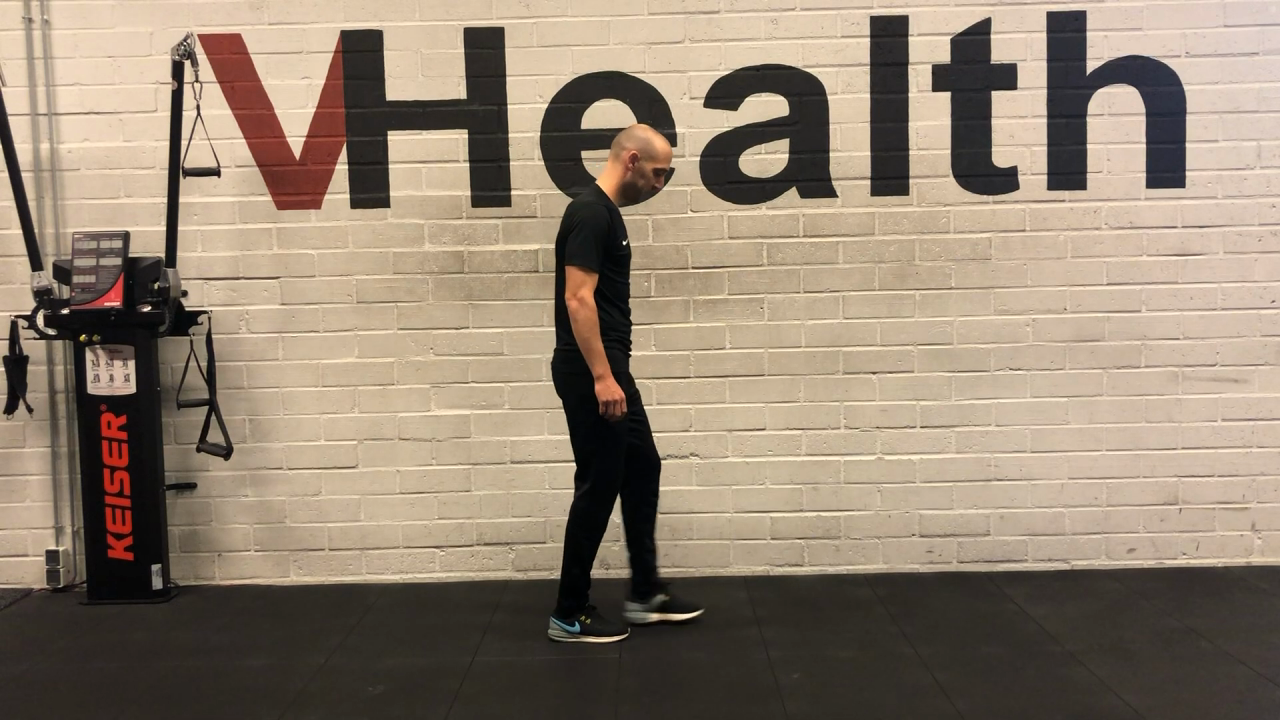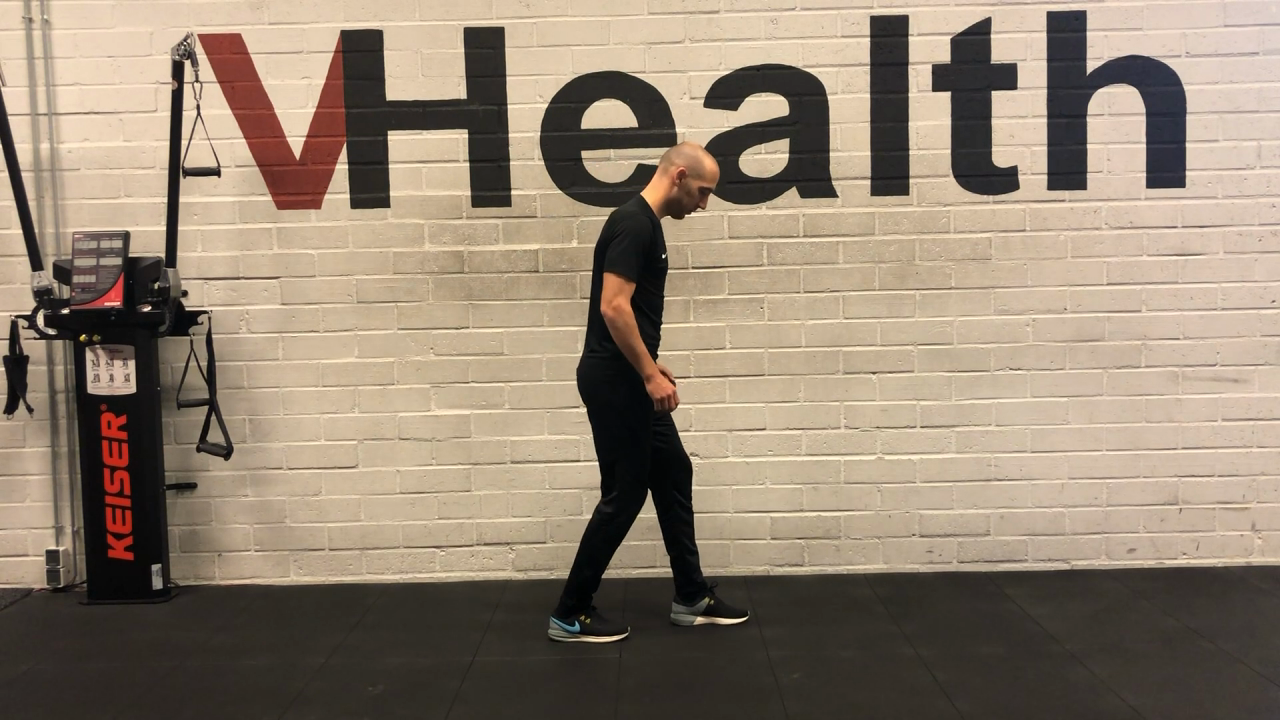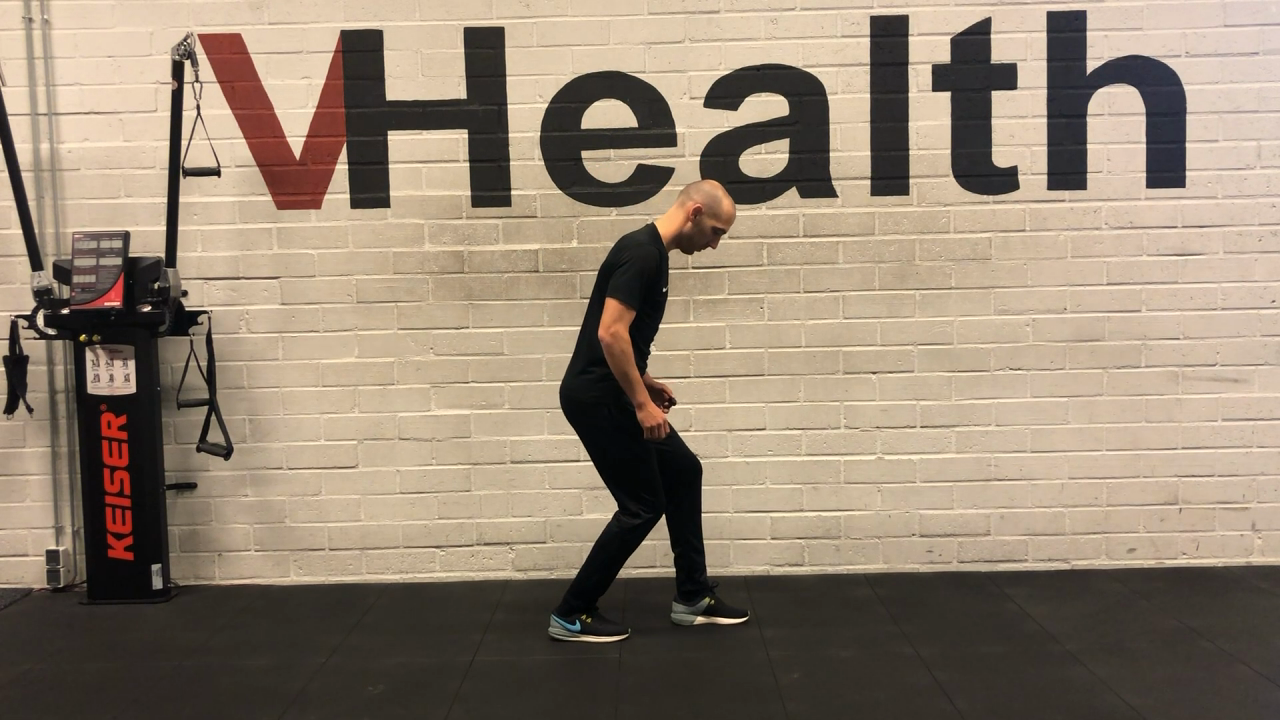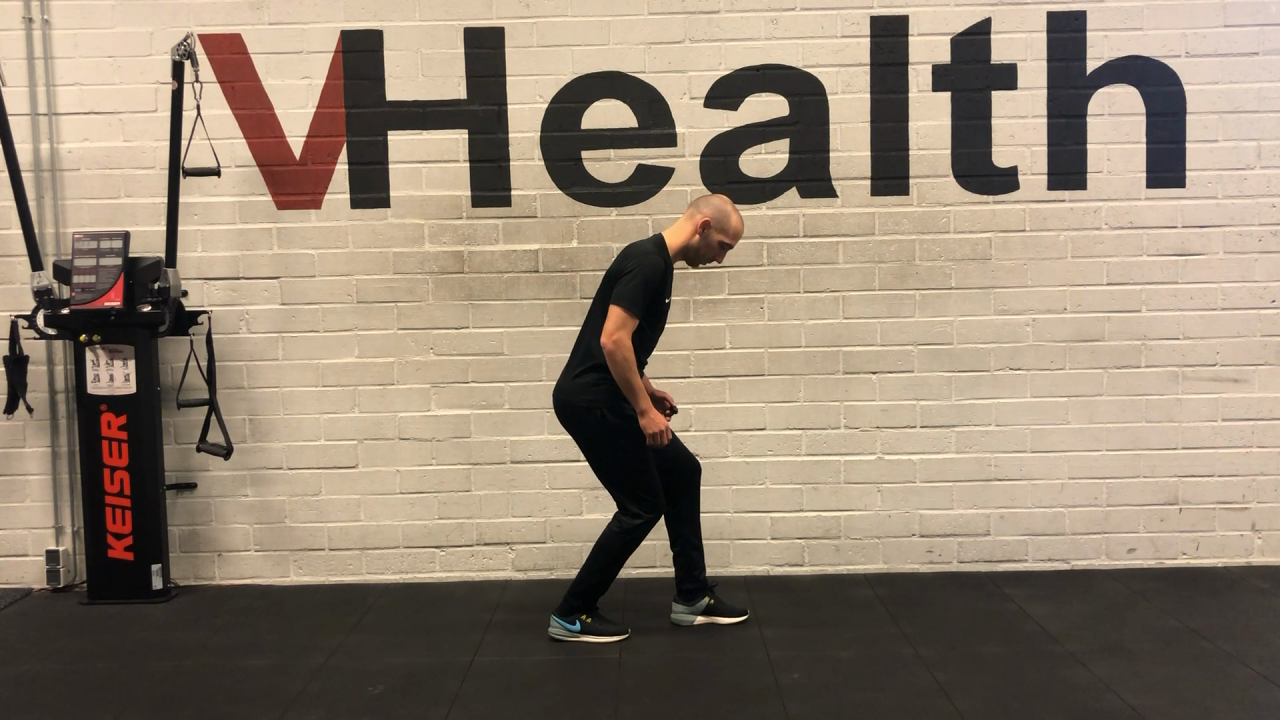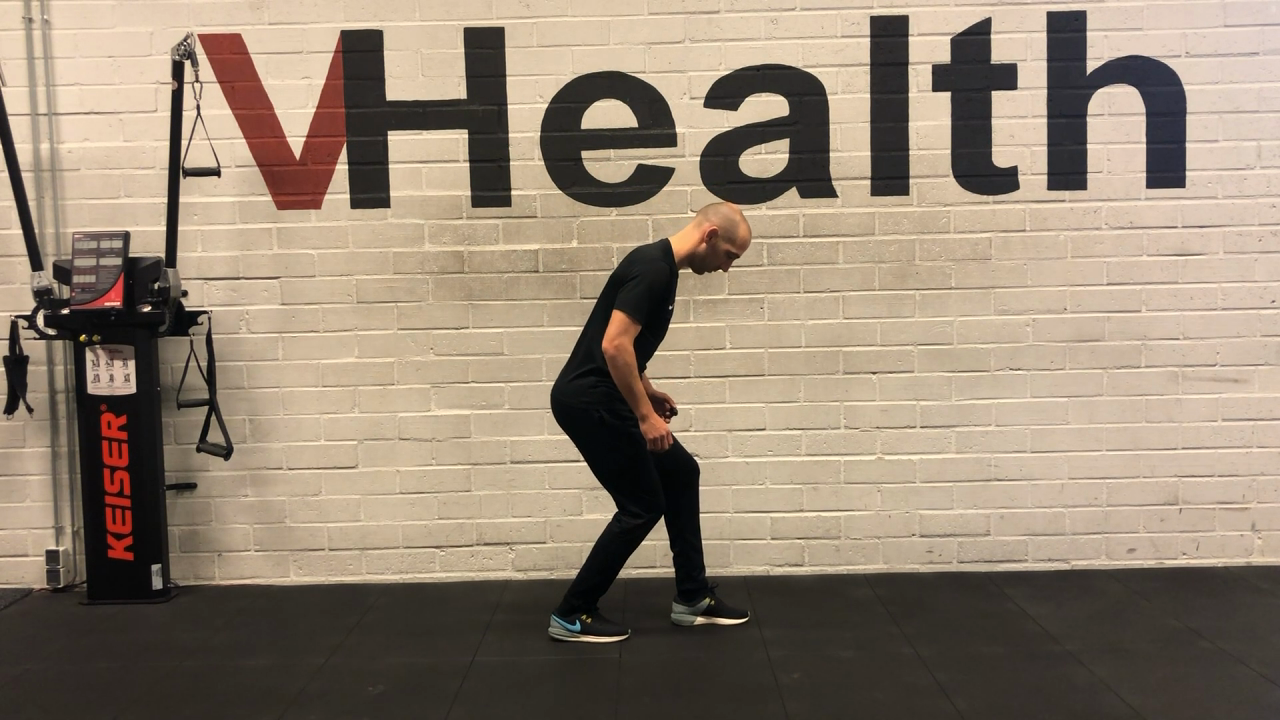
dt=1s
person 1, frame 1
left shoulder: (606, 213)
right shoulder: (589, 213)
right elbow: (578, 300)
right wrist: (604, 377)
left hip: (608, 370)
right hip: (593, 374)
left knee: (643, 473)
right knee: (599, 486)
left ankle: (645, 594)
right ankle: (569, 614)
person 1, frame 2
left shoulder: (644, 223)
right shoulder: (633, 223)
right elbow: (614, 307)
left wrist: (650, 367)
right wrist: (650, 375)
left hip: (626, 378)
right hip: (614, 380)
left knee: (673, 476)
right knee: (625, 492)
left ankle: (691, 598)
right ankle: (570, 614)
person 1, frame 3
left shoulder: (651, 252)
right shoulder: (641, 252)
right elbow: (610, 333)
left wrist: (644, 382)
right wrist: (641, 403)
left hip: (611, 392)
right hip: (597, 397)
left knee: (683, 473)
right knee: (643, 505)
left ankle: (693, 597)
right ankle: (572, 614)
person 1, frame 4
left shoulder: (655, 261)
right shoulder: (647, 262)
right elbow: (613, 340)
left wrist: (646, 390)
right wrist: (644, 410)
left hip: (606, 397)
right hip: (591, 400)
left knee: (682, 473)
right knee: (642, 506)
left ankle: (692, 597)
right ankle: (572, 614)
person 1, frame 5
left shoulder: (660, 266)
right shoulder: (653, 269)
right elbow: (615, 345)
left wrist: (647, 391)
right wrist: (644, 415)
left hip: (604, 397)
right hip: (589, 400)
left knee: (681, 473)
right knee: (642, 506)
left ankle: (693, 598)
right ankle: (572, 614)
